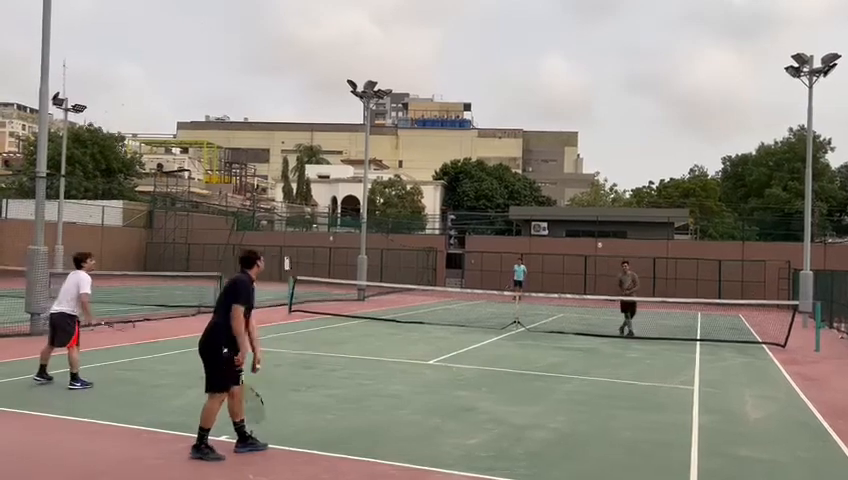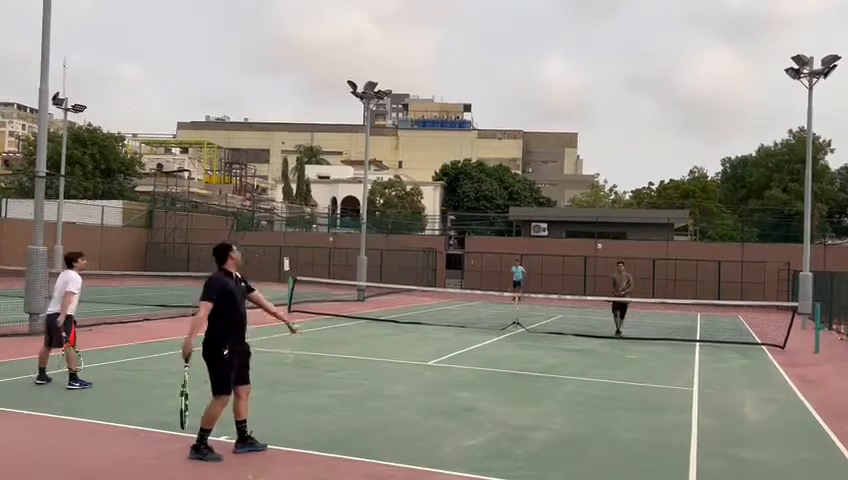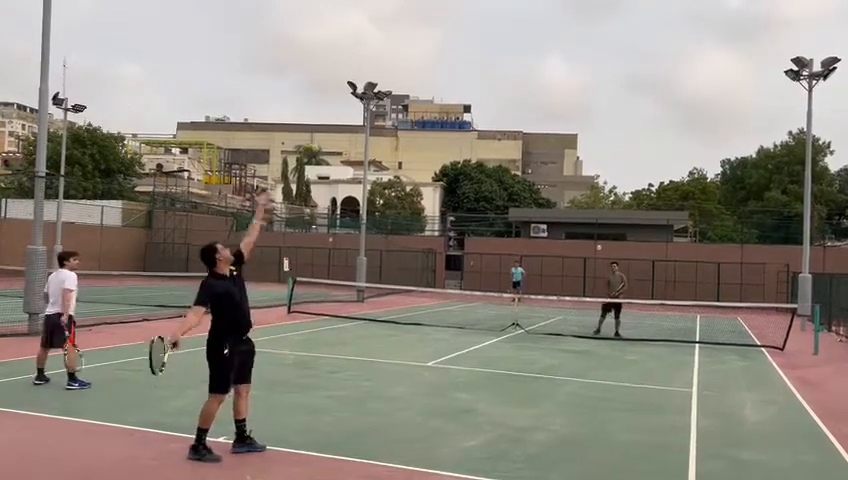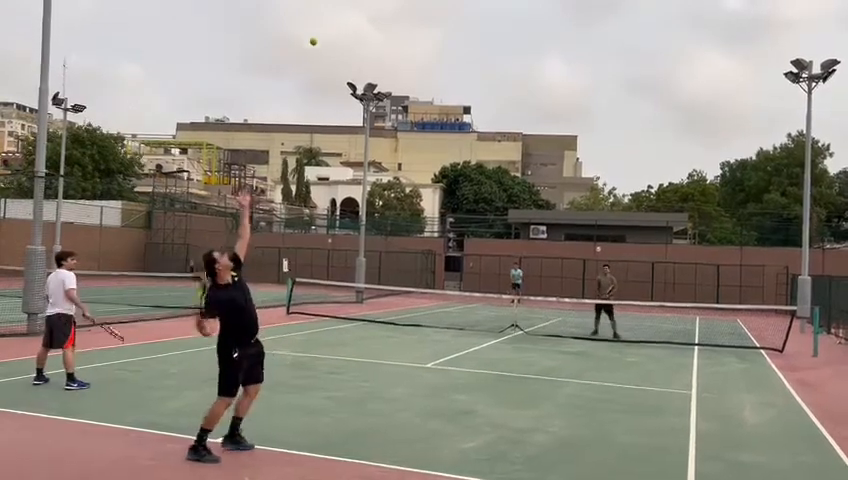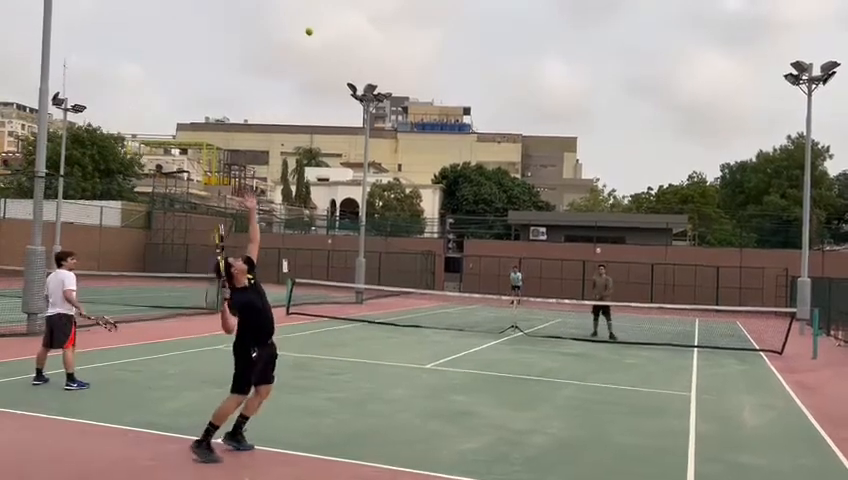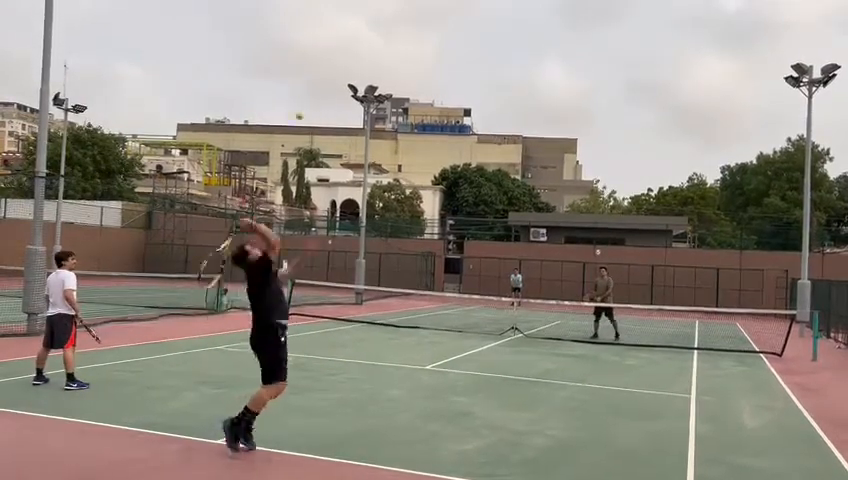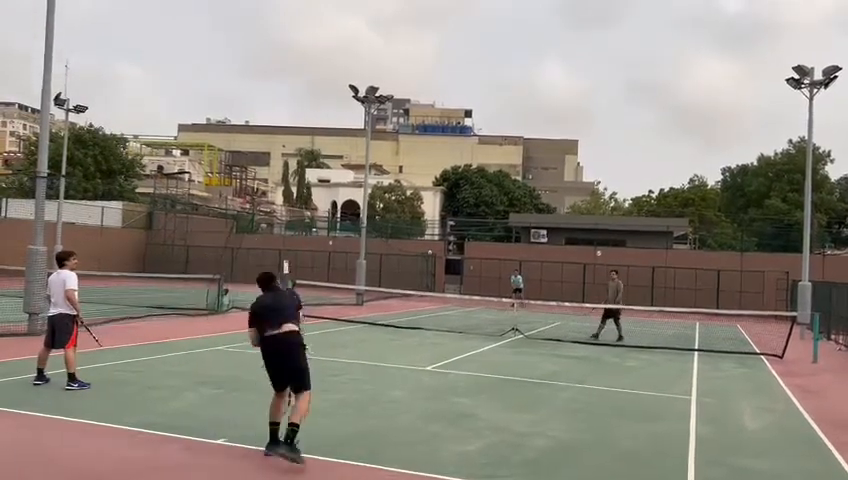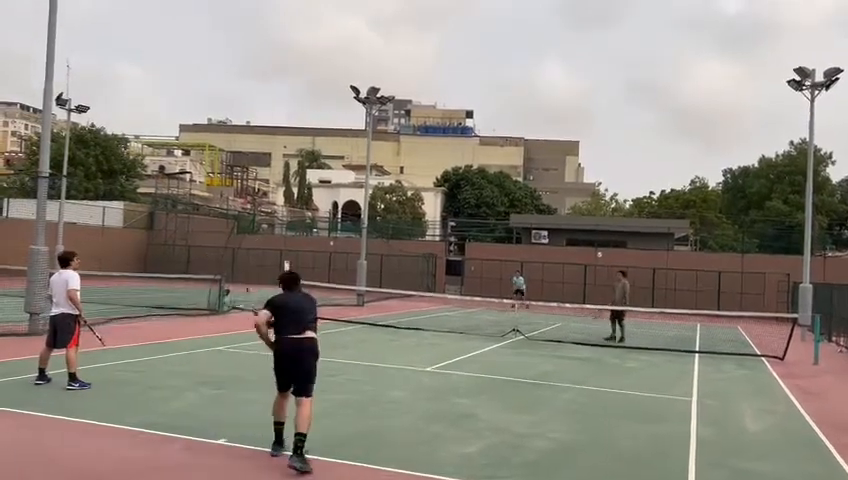
dt=0.3s
person 1, frame 1
left shoulder: (245, 283)
right shoulder: (242, 282)
left elbow: (249, 321)
right elbow: (236, 317)
left wrist: (256, 351)
right wrist: (244, 349)
left hip: (228, 347)
right hip: (218, 345)
left knee: (236, 391)
right knee: (217, 395)
left ankle: (243, 439)
right ankle: (200, 445)
person 1, frame 2
left shoulder: (239, 279)
right shoulder: (216, 280)
left elbow: (261, 300)
right elbow: (203, 311)
left wrist: (285, 319)
right wrist: (190, 339)
left hip: (237, 345)
right hip: (219, 347)
left knee: (242, 391)
right knee: (221, 396)
left ankle: (243, 439)
right ankle: (199, 445)
person 1, frame 3
left shoulder: (235, 268)
right shoulder: (210, 286)
left elbow: (251, 237)
right elbow: (195, 314)
left wrist: (260, 210)
right wrist: (177, 334)
left hip: (243, 342)
right hip: (223, 346)
left knee: (243, 390)
right knee: (218, 395)
left ankle: (242, 439)
right ankle: (198, 446)
person 1, frame 4
left shoulder: (235, 274)
right shoulder: (214, 295)
left elbow: (243, 239)
right elbow: (207, 330)
left wrist: (245, 209)
right wrist: (200, 321)
left hip: (252, 345)
right hip: (233, 349)
left knee: (252, 391)
right knee: (225, 399)
left ankle: (233, 436)
right ankle: (198, 446)
person 1, frame 5
left shoulder: (251, 276)
right shoulder: (235, 297)
left elbow: (254, 241)
right elbow: (229, 329)
left wrist: (252, 212)
right wrist: (224, 307)
left hip: (266, 347)
right hip: (249, 349)
left knee: (262, 392)
right knee: (237, 397)
left ankle: (235, 435)
right ankle: (203, 442)
person 1, frame 6
left shoulder: (260, 274)
right shoulder: (259, 269)
right elbow: (273, 243)
right wrist: (255, 226)
left hip: (274, 332)
right hip: (270, 333)
left knee: (272, 385)
right knee: (275, 386)
left ankle: (243, 430)
right ankle: (237, 423)
person 1, frame 7
left shoulder: (256, 305)
right shoulder: (289, 295)
left elbow: (254, 340)
left hip: (268, 344)
right hip: (290, 341)
left knee: (280, 393)
right knee: (303, 394)
left ankle: (274, 441)
right ankle: (289, 443)
person 1, frame 8
left shoulder: (276, 300)
right shoulder: (309, 300)
left elbow: (259, 322)
left wrist: (269, 343)
left hip: (284, 347)
right hip: (307, 346)
left knee: (282, 394)
right knee: (304, 401)
left ankle: (278, 442)
right ankle: (297, 453)
person 2, frame 1
left shoulder: (72, 274)
right shoulder: (85, 277)
right elbow: (84, 300)
left wrist: (86, 312)
right wrist: (89, 317)
left hip: (55, 312)
right hip: (67, 315)
left knee: (50, 344)
right knee: (73, 347)
left ankle: (41, 373)
right ankle: (75, 380)
person 2, frame 2
left shoulder: (63, 274)
right shoulder: (75, 277)
right elbow: (67, 297)
right wrist: (62, 316)
left hip: (51, 313)
right hip: (64, 316)
left knee: (47, 346)
right knee: (70, 347)
left ankle: (41, 375)
right ankle: (73, 380)
person 2, frame 3
left shoulder: (52, 275)
right shoulder: (70, 275)
left elbow: (46, 296)
right elbow: (66, 295)
right wrist: (65, 314)
left hip: (49, 314)
right hip: (62, 316)
left knee: (45, 346)
right knee: (69, 347)
left ankle: (40, 376)
right ankle: (72, 380)
person 2, frame 4
left shoulder: (51, 276)
right shoulder: (68, 275)
right elbow: (71, 294)
right wrist: (83, 308)
left hip: (50, 314)
right hip: (64, 315)
left knee: (45, 347)
right knee: (68, 347)
left ankle: (39, 376)
right ankle: (71, 381)
person 2, frame 5
left shoulder: (51, 276)
right shoulder: (68, 275)
left elbow: (47, 297)
right elbow: (68, 295)
right wrist: (79, 308)
left hip: (51, 315)
right hip: (64, 316)
left knee: (45, 346)
right knee: (68, 347)
left ankle: (38, 376)
right ankle: (71, 380)
person 2, frame 6
left shoulder: (51, 276)
right shoulder: (69, 275)
left elbow: (47, 297)
right elbow: (68, 295)
right wrist: (77, 311)
left hip: (51, 315)
right hip: (65, 316)
left knee: (46, 347)
right knee: (68, 347)
left ankle: (39, 376)
right ankle: (71, 381)
person 2, frame 7
left shoulder: (52, 276)
right shoulder: (70, 275)
left elbow: (49, 297)
right elbow: (69, 295)
right wrist: (78, 311)
left hip: (52, 315)
right hip: (66, 315)
left knee: (47, 346)
right knee: (70, 347)
left ankle: (40, 376)
right ankle: (72, 381)
person 2, frame 8
left shoulder: (54, 277)
right shoulder: (73, 275)
left elbow: (51, 297)
right elbow: (72, 295)
right wrist: (80, 310)
left hip: (54, 315)
right hip: (68, 315)
left knee: (49, 346)
right knee: (71, 347)
left ankle: (41, 375)
right ankle: (73, 380)
